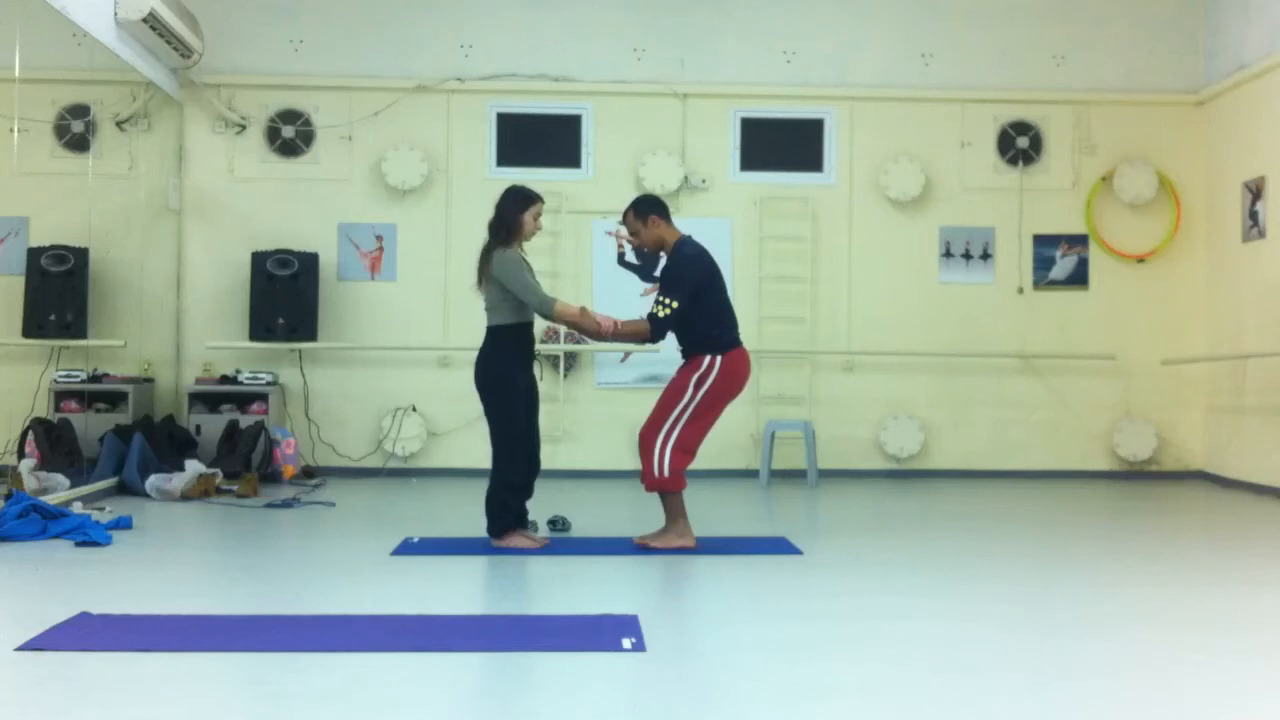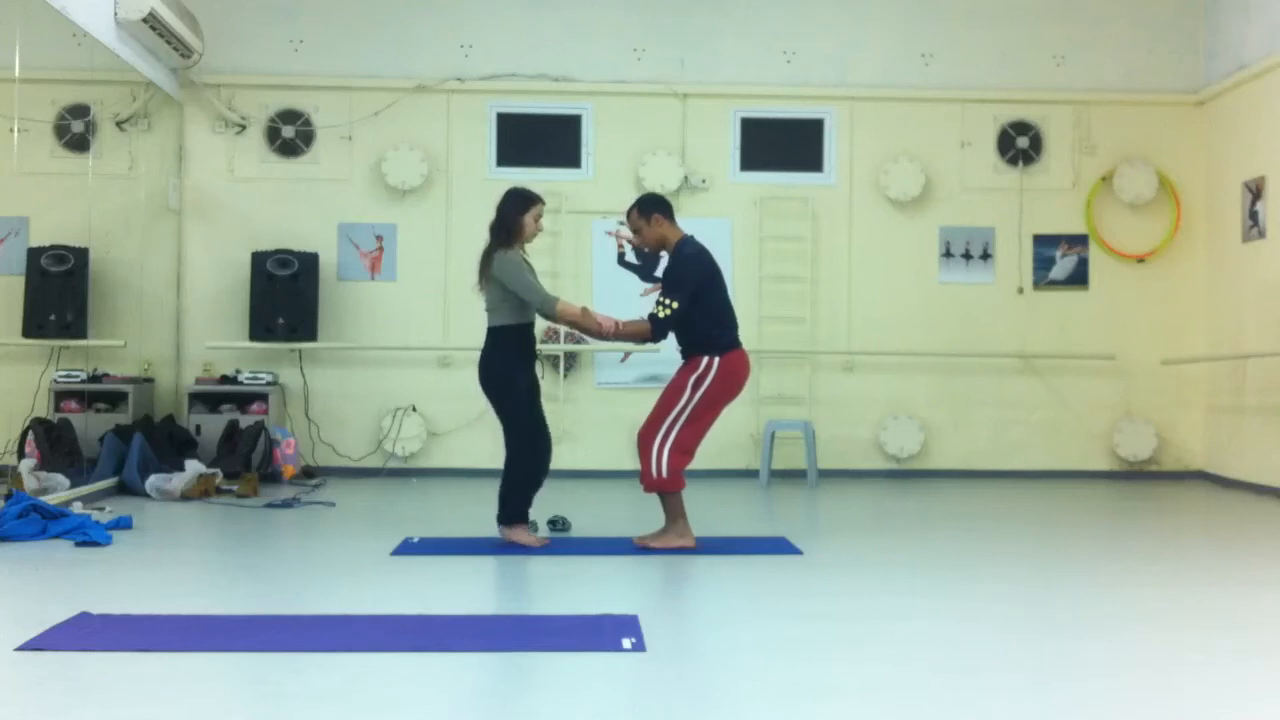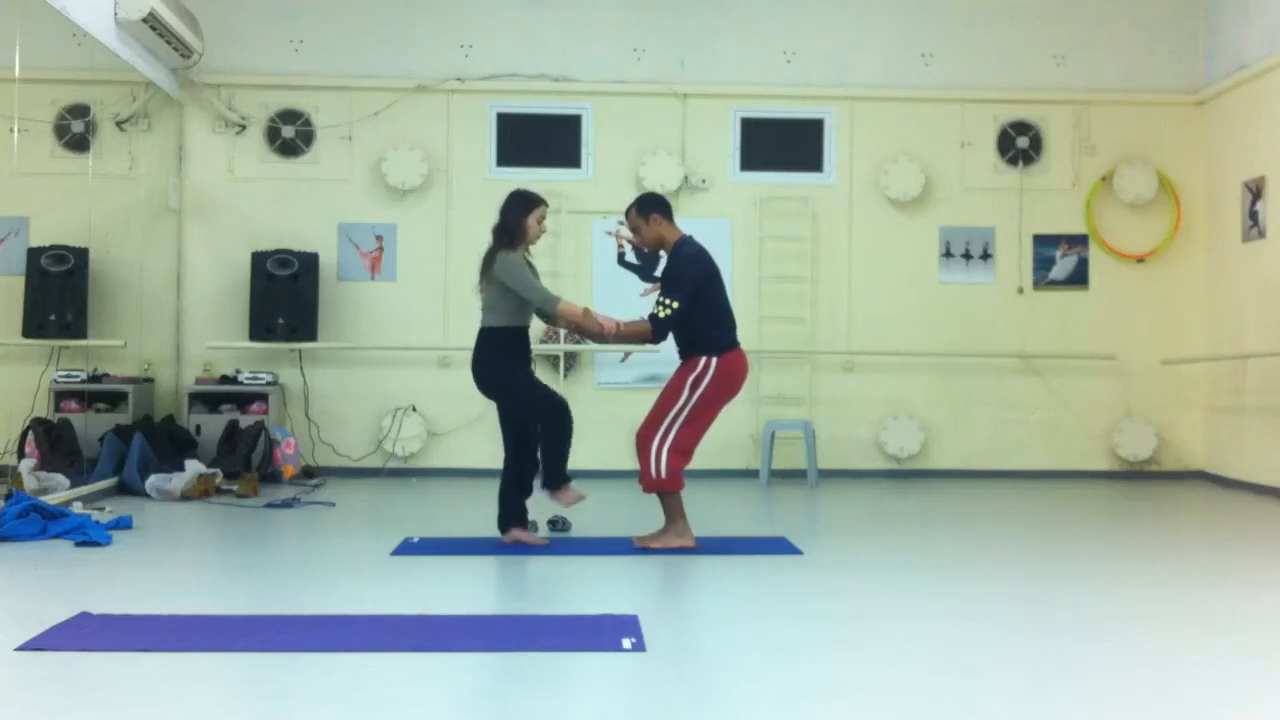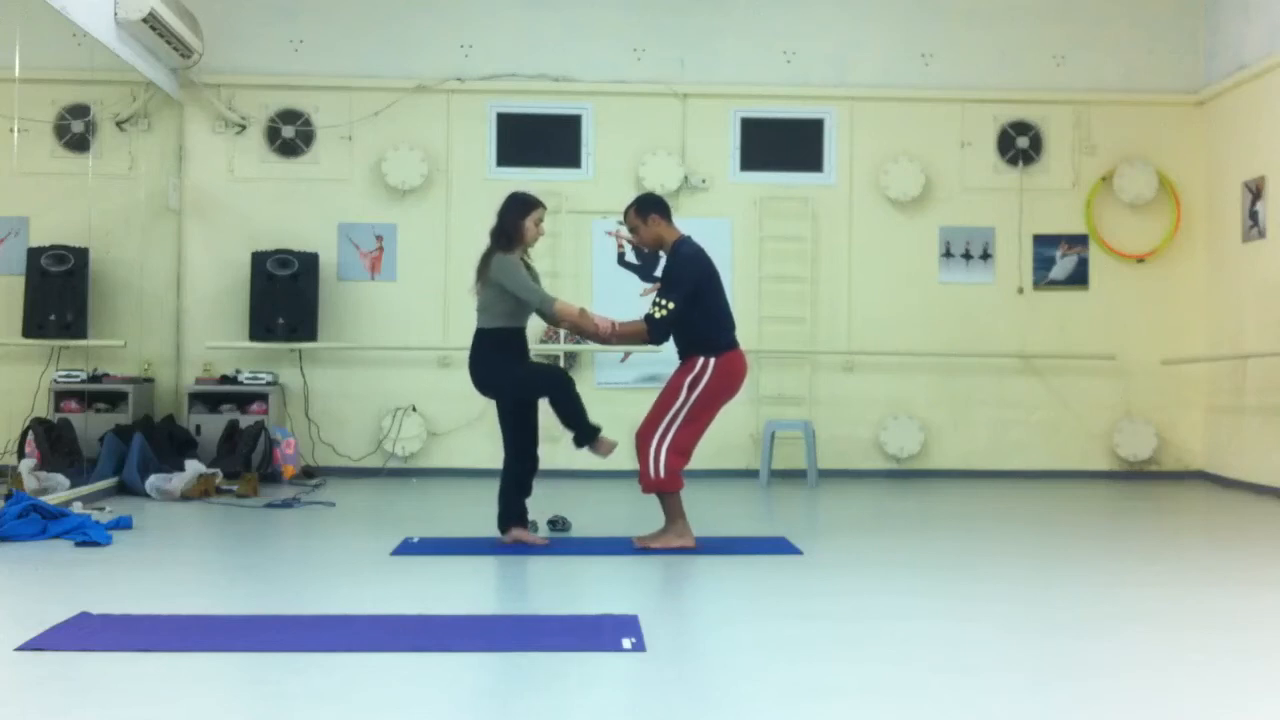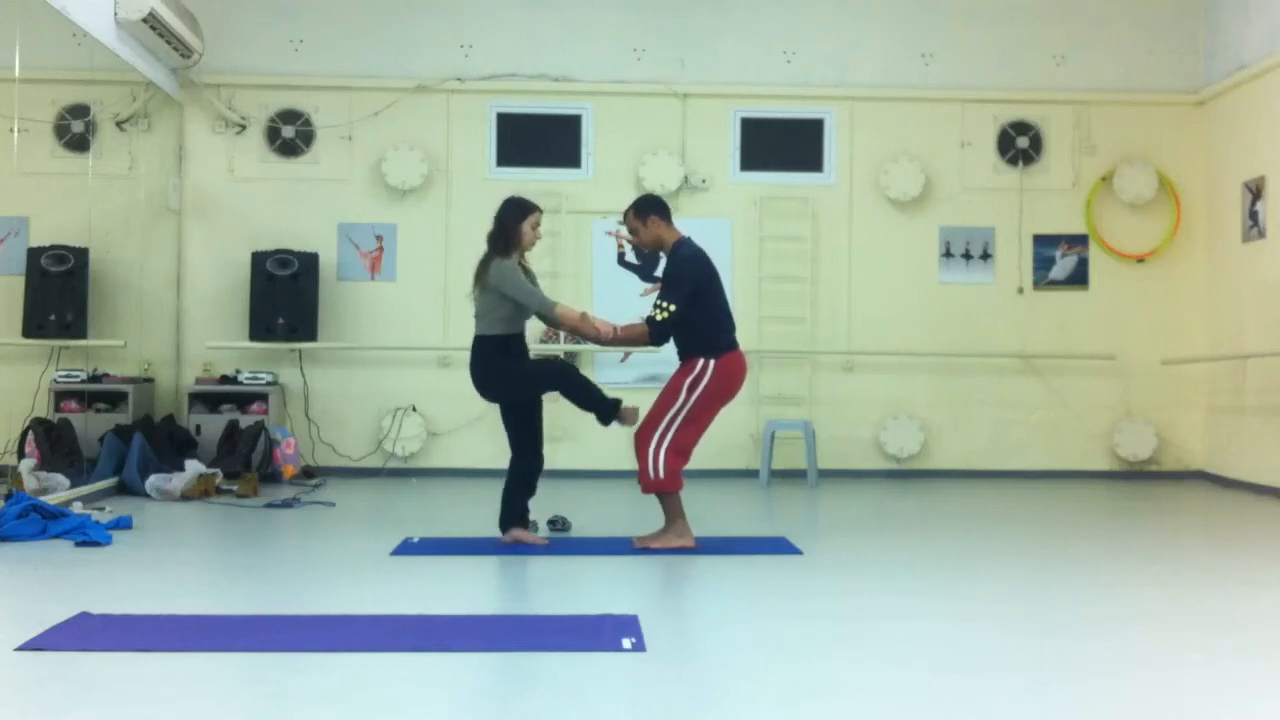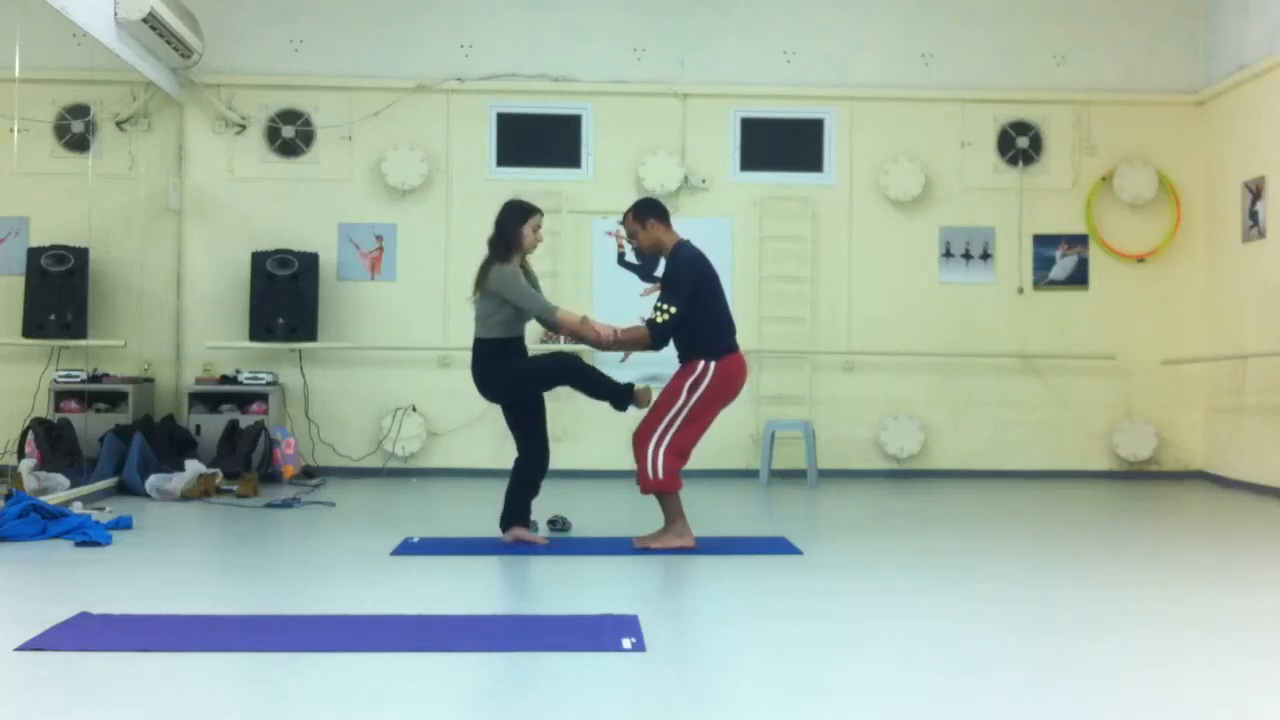
dt=0.3s
person 1, frame 1
left shoulder: (686, 259)
right shoulder: (683, 257)
left elbow: (657, 325)
right elbow: (659, 327)
left wrist: (607, 329)
right wrist: (613, 330)
left hip: (717, 364)
right hip: (710, 362)
left knee: (661, 441)
right knee: (658, 439)
left ankle: (680, 530)
right ankle: (675, 527)
person 1, frame 2
left shoulder: (688, 259)
right shoulder: (686, 257)
left elbow: (658, 326)
right elbow: (661, 326)
left wrist: (610, 329)
right wrist: (614, 331)
left hip: (716, 365)
right hip: (710, 363)
left knee: (659, 442)
right knee: (658, 441)
left ankle: (680, 531)
right ankle: (675, 527)
person 1, frame 3
left shoulder: (686, 259)
right shoulder: (684, 257)
left elbow: (658, 327)
right elbow: (660, 328)
left wrist: (608, 330)
right wrist: (611, 333)
left hip: (714, 365)
right hip: (709, 363)
left knee: (658, 441)
right knee: (656, 441)
left ankle: (679, 531)
right ankle: (674, 528)
person 1, frame 4
left shoulder: (685, 259)
right shoulder: (683, 256)
left elbow: (656, 327)
right elbow: (660, 329)
left wrist: (609, 330)
right wrist: (612, 335)
left hip: (713, 365)
right hip: (709, 363)
left knee: (657, 442)
right knee: (656, 441)
left ankle: (679, 531)
right ankle: (675, 528)
person 1, frame 5
left shoulder: (684, 260)
right shoulder: (684, 257)
left elbow: (657, 329)
right elbow: (661, 331)
left wrist: (610, 333)
right wrist: (614, 337)
left hip: (712, 367)
right hip: (710, 364)
left knee: (656, 442)
right knee: (654, 441)
left ankle: (679, 531)
right ankle: (674, 528)
person 1, frame 6
left shoulder: (684, 263)
right shoulder: (684, 260)
left elbow: (658, 331)
right elbow: (661, 333)
left wrist: (610, 337)
right wrist: (614, 340)
left hip: (713, 368)
right hip: (710, 366)
left knee: (654, 442)
right knee: (653, 441)
left ankle: (679, 530)
right ankle: (675, 527)
person 2, frame 1
left shoulder: (515, 258)
right shoulder: (502, 257)
left elbow: (539, 306)
right elbow: (540, 302)
left wrist: (585, 323)
right wrist: (589, 317)
left hip: (516, 360)
right hip: (500, 361)
left knee: (527, 447)
right knee: (511, 447)
left ankle: (515, 524)
right ankle: (502, 530)
person 2, frame 2
left shoulder: (516, 259)
right shoulder: (503, 259)
left elbow: (542, 307)
right elbow: (542, 301)
left wrist: (584, 323)
right wrist: (590, 317)
left hip: (518, 360)
right hip: (503, 361)
left knee: (525, 443)
right knee: (532, 442)
left ankle: (516, 520)
right ankle: (511, 520)
person 2, frame 3
left shoulder: (521, 262)
right shoulder: (504, 260)
left elbow: (545, 312)
right elbow: (546, 300)
left wrist: (587, 325)
right wrist: (591, 317)
left hip: (514, 358)
right hip: (494, 359)
left knee: (522, 446)
right knee: (554, 410)
left ankle: (512, 524)
right ankle: (556, 483)
person 2, frame 4
left shoulder: (521, 263)
right shoulder: (501, 261)
left elbow: (546, 312)
right elbow: (542, 301)
left wrist: (586, 326)
right wrist: (587, 317)
left hip: (512, 356)
right hip: (491, 359)
left knee: (523, 448)
right knee: (557, 379)
left ankle: (512, 524)
right ankle: (589, 437)
person 2, frame 5
left shoulder: (521, 269)
right shoulder: (499, 267)
left elbow: (546, 315)
right elbow: (543, 305)
left wrist: (586, 329)
right wrist: (588, 321)
left hip: (513, 363)
right hip: (492, 365)
left knee: (529, 451)
right knee: (560, 372)
left ankle: (513, 524)
right ankle: (613, 412)
person 2, frame 6
left shoulder: (524, 272)
right shoulder: (499, 272)
left elbow: (547, 319)
right elbow: (543, 309)
left wrist: (586, 332)
right wrist: (589, 324)
left hip: (514, 364)
right hip: (493, 367)
left knee: (535, 452)
right knee: (566, 366)
left ankle: (514, 524)
right ankle: (628, 396)
